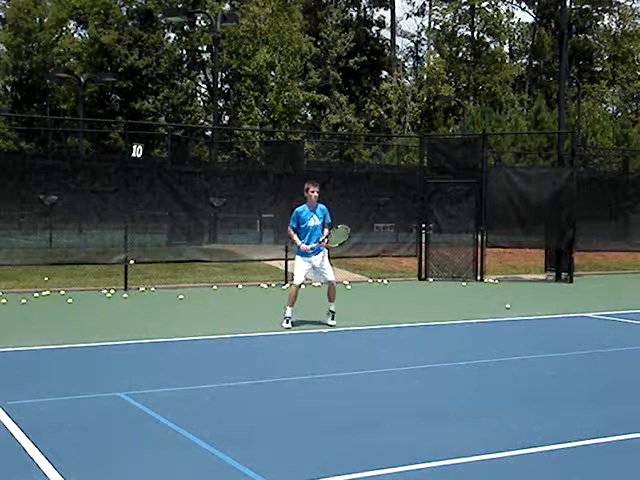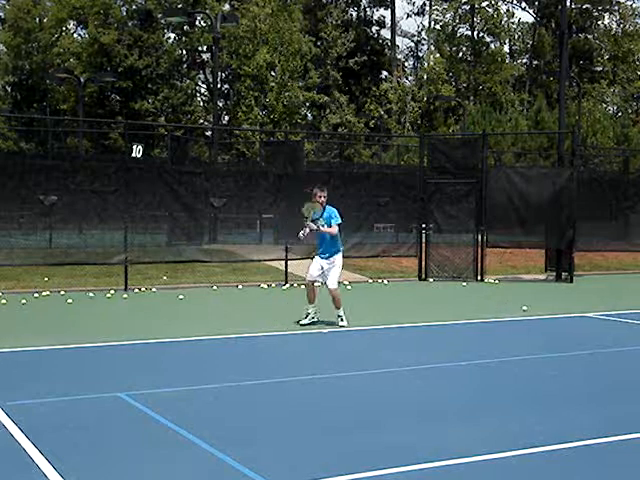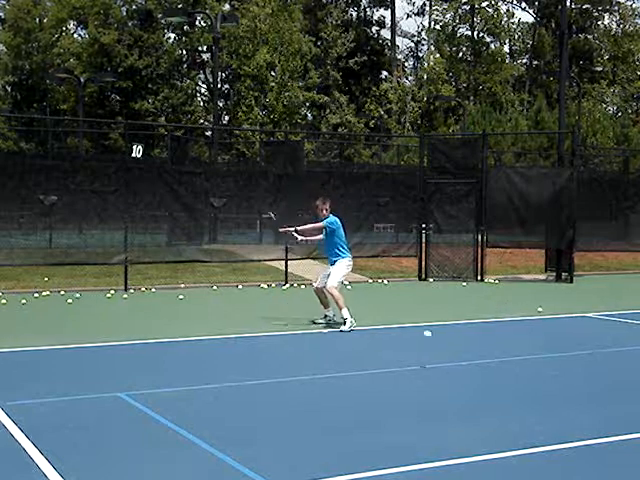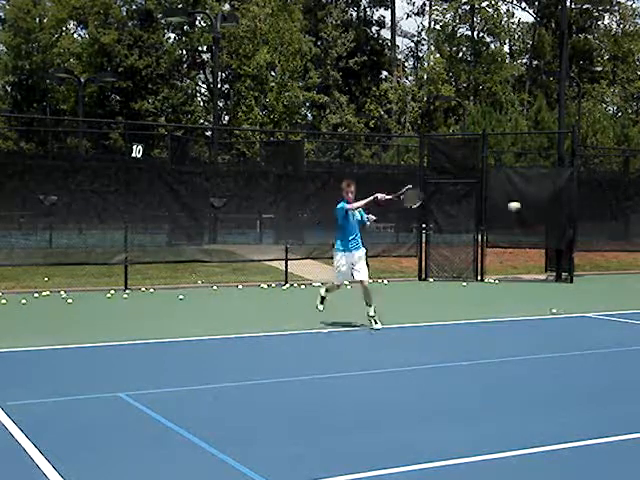
dt=0.4s
person 1, frame 1
left shoulder: (323, 209)
right shoulder: (299, 211)
right elbow: (290, 230)
left wrist: (324, 237)
right wrist: (299, 244)
left hip: (320, 253)
right hip: (303, 255)
left knee: (331, 281)
right knee: (297, 283)
left ankle: (331, 312)
right ankle: (287, 315)
person 1, frame 2
left shoulder: (332, 211)
left elbow: (335, 231)
right elbow: (310, 230)
left wrist: (317, 228)
left hip: (334, 256)
right hip: (320, 256)
left knee: (332, 288)
right knee: (309, 280)
left ankle: (341, 315)
right ankle: (312, 313)
person 1, frame 3
left shoulder: (333, 221)
right shoulder: (324, 224)
left elbow: (314, 227)
left wrist: (294, 229)
right wrist: (304, 238)
left hip: (343, 261)
right hip: (334, 262)
left knee: (330, 287)
right knee: (317, 287)
left ankle: (348, 319)
right ankle: (329, 315)
person 1, frame 4
left shoulder: (358, 208)
right shoulder: (341, 207)
left elbow: (366, 224)
right elbow: (353, 207)
left wrist: (370, 219)
right wrist: (374, 197)
left hip: (358, 251)
right hip: (342, 252)
left knee: (364, 282)
right knee: (337, 284)
left ankle: (372, 315)
right ankle: (324, 292)
